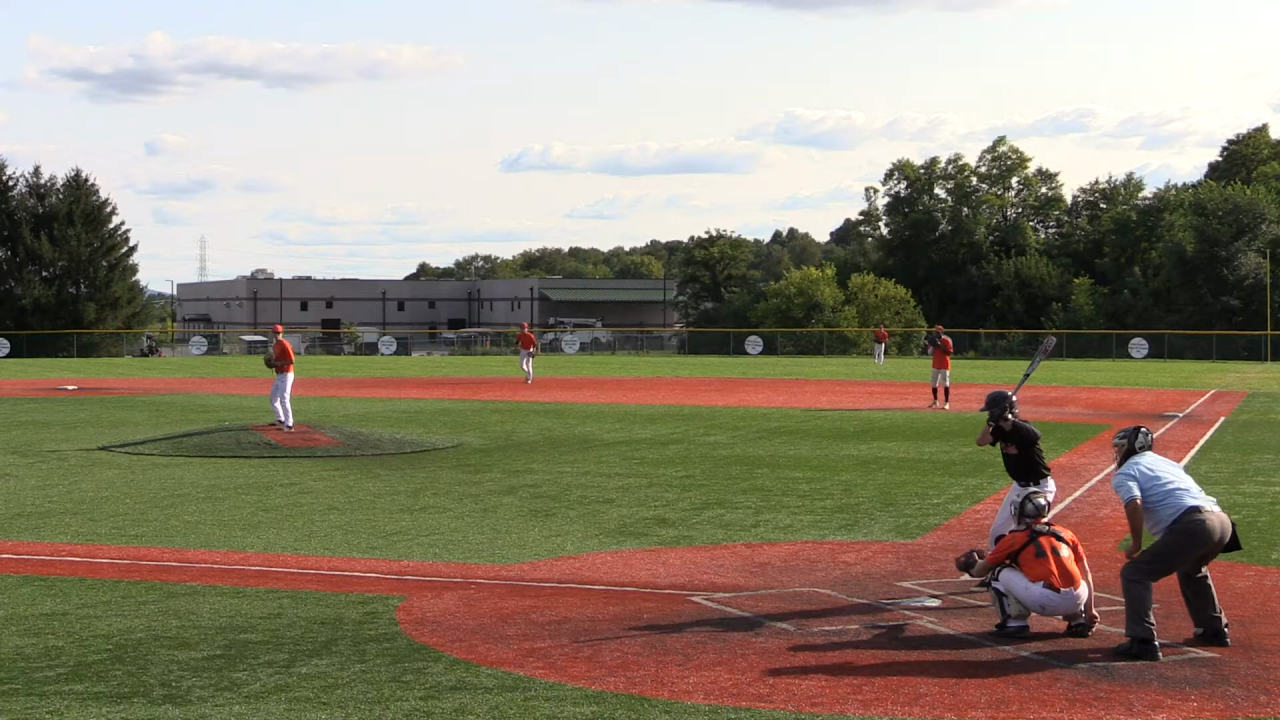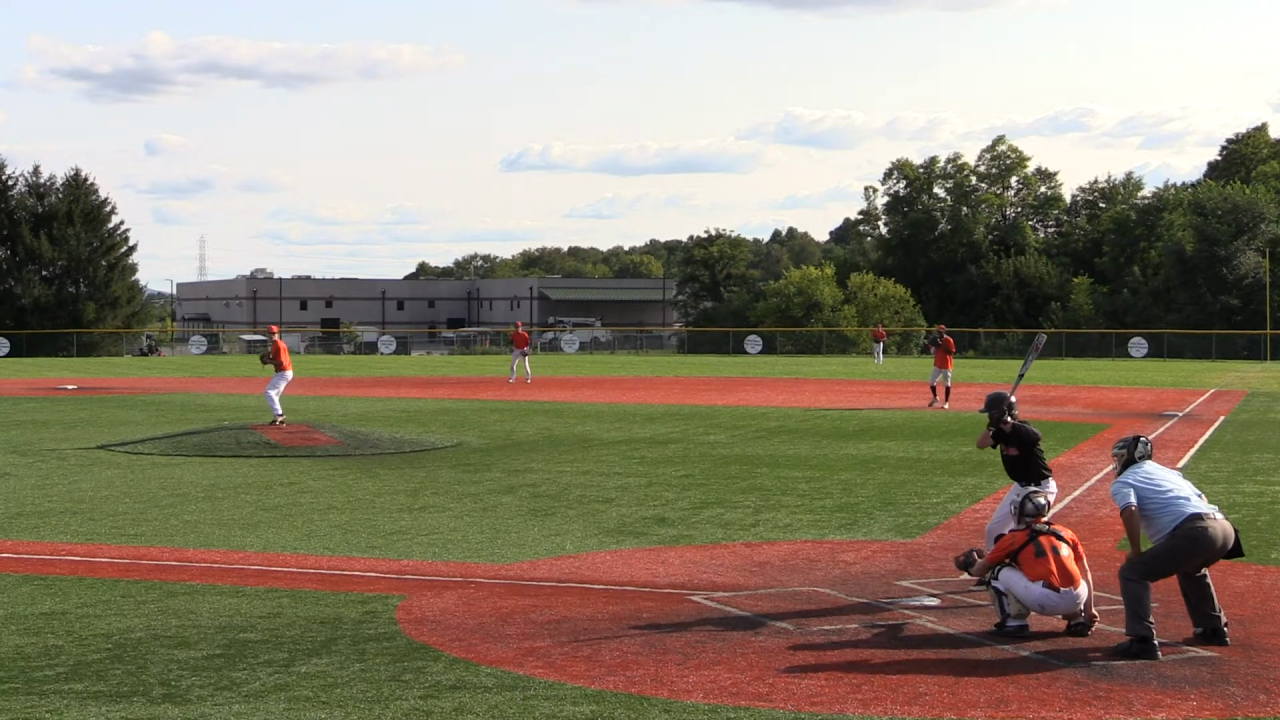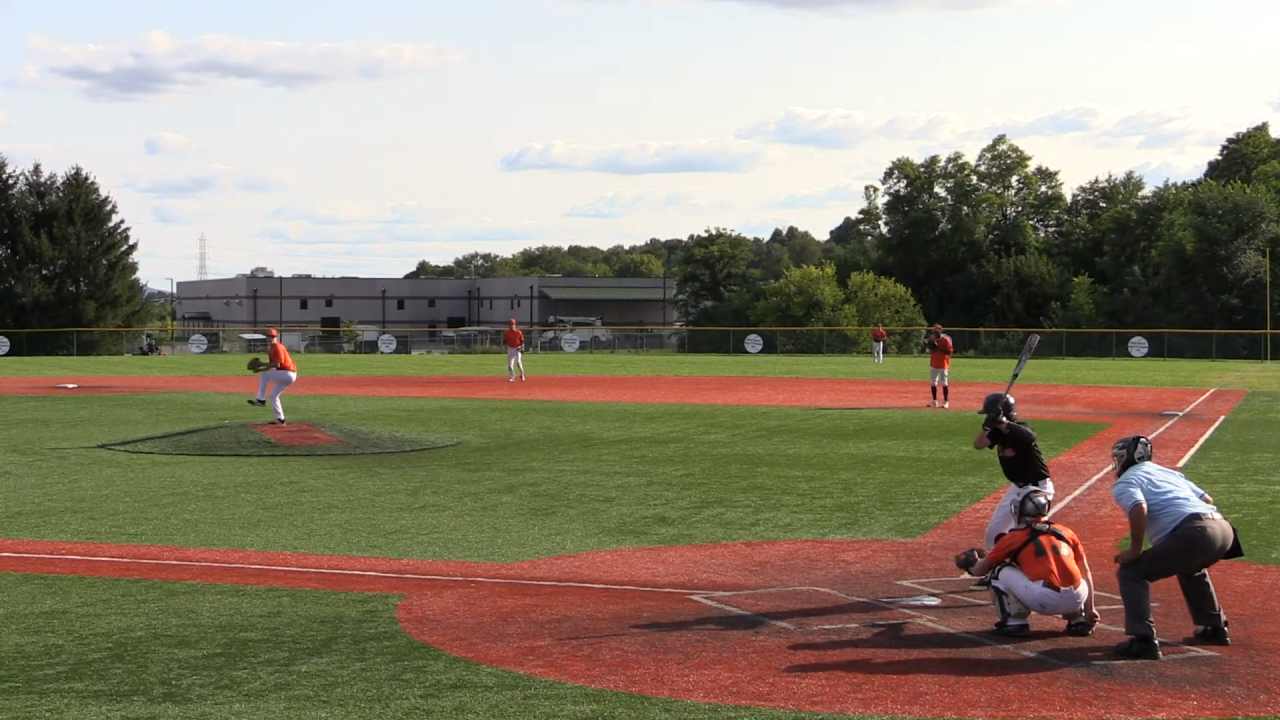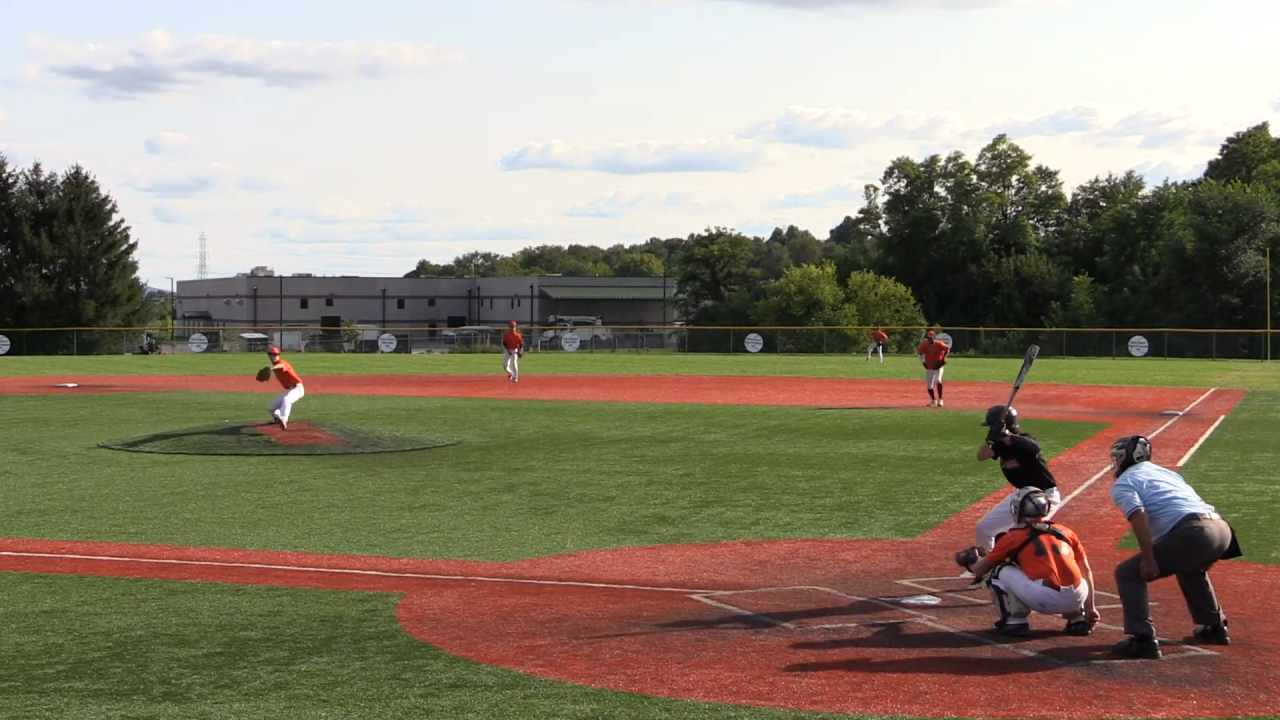
dt=0.4s
person 1, frame 1
left shoulder: (1124, 473)
right shoulder: (1167, 463)
left elbow: (1134, 505)
left wrist: (1136, 543)
left hip: (1193, 525)
right hip: (1221, 519)
left knee: (1134, 573)
right knee: (1192, 569)
left ankle: (1143, 642)
right ankle: (1214, 630)
person 1, frame 2
left shoulder: (1122, 482)
right shoulder: (1168, 471)
left elbow: (1130, 512)
left wrist: (1135, 551)
left hip: (1195, 533)
right hip: (1224, 528)
left knee: (1132, 573)
right knee: (1190, 569)
left ankle: (1143, 641)
right ankle: (1214, 629)
person 1, frame 3
left shoulder: (1125, 483)
right shoulder: (1170, 472)
left elbow: (1139, 509)
left wrist: (1135, 549)
left hip: (1195, 533)
right hip: (1223, 528)
left knee: (1130, 572)
right knee: (1189, 567)
left ankle: (1144, 641)
right ankle: (1214, 628)
person 1, frame 4
left shoulder: (1123, 484)
right shoulder: (1167, 473)
left elbow: (1139, 516)
left wrist: (1148, 559)
left hip: (1193, 533)
right hip: (1221, 528)
left knee: (1127, 573)
right knee: (1190, 567)
left ankle: (1144, 640)
right ankle: (1215, 628)
person 2, frame 1
left shoulder: (1023, 428)
right shoulder: (1001, 428)
left elbow: (1036, 435)
right elbow: (980, 441)
left wrist: (1008, 419)
right wrist: (991, 422)
left hip: (1039, 488)
right hip: (1019, 486)
right knee: (998, 531)
person 2, frame 2
left shoulder: (1022, 429)
right shoulder: (1001, 431)
left elbow: (1037, 436)
right elbow: (981, 444)
left wrist: (1008, 421)
right wrist: (991, 426)
left hip: (1040, 488)
right hip: (1020, 487)
right knee: (993, 530)
person 2, frame 3
left shoulder: (1020, 429)
right shoulder: (998, 431)
left elbow: (1030, 437)
right elbow: (978, 445)
left wrist: (1003, 422)
right wrist: (987, 426)
left hip: (1037, 489)
right hip: (1018, 487)
right knee: (993, 531)
person 2, frame 4
left shoulder: (1023, 440)
right shoulder: (1001, 445)
left elbow: (1034, 448)
right elbow: (981, 457)
left wrist: (1006, 435)
right wrist: (990, 439)
left hip: (1044, 497)
right knee: (985, 527)
person 3, frame 1
left shoulder: (1015, 538)
right shoulder: (1066, 533)
left elbow: (980, 571)
right elbow: (1086, 573)
left wrist: (971, 566)
right wrist: (1089, 610)
left hip: (1045, 601)
right hip: (1077, 600)
left knee: (999, 572)
left ankle: (1016, 624)
right ankle: (1078, 621)
person 3, frame 2
left shoulder: (1015, 537)
right shoulder: (1066, 532)
left elbow: (979, 571)
right elbow: (1085, 572)
left wrist: (970, 566)
right wrist: (1089, 609)
left hip: (1046, 601)
right hip: (1076, 600)
left knee: (999, 572)
left ankle: (1015, 624)
right ankle: (1078, 621)
person 3, frame 3
left shoulder: (1015, 537)
right shoulder: (1066, 532)
left elbow: (980, 570)
right elbow: (1085, 572)
left wrist: (970, 565)
right wrist: (1089, 609)
left hip: (1045, 600)
right hip: (1076, 598)
left knee: (1000, 571)
left ankle: (1015, 623)
right ankle: (1078, 620)
person 3, frame 4
left shoulder: (1015, 536)
right shoulder: (1066, 532)
left elbow: (980, 570)
right elbow: (1086, 572)
left wrist: (970, 563)
right wrist: (1090, 608)
left hip: (1045, 599)
right hip: (1076, 598)
left knee: (999, 571)
left ankle: (1015, 622)
right ankle: (1078, 619)
